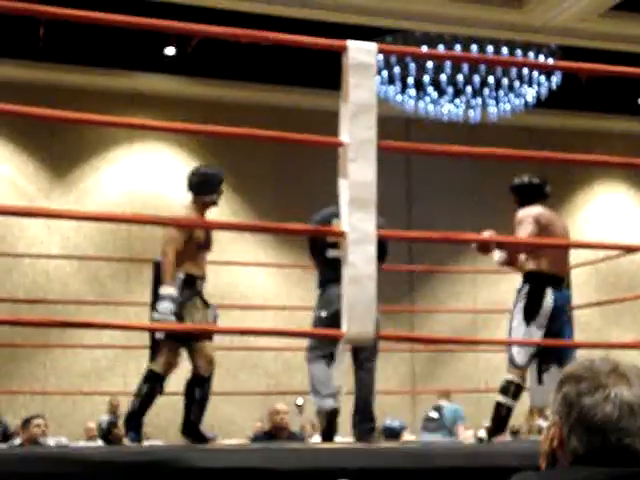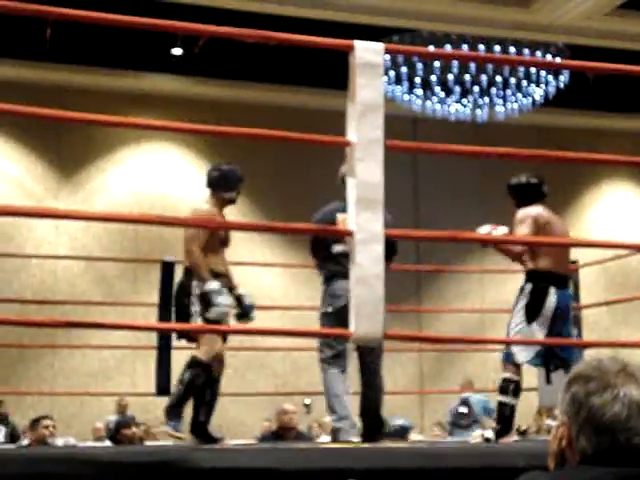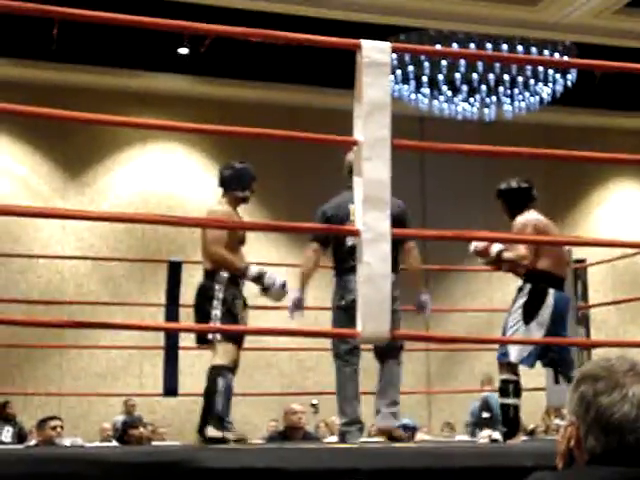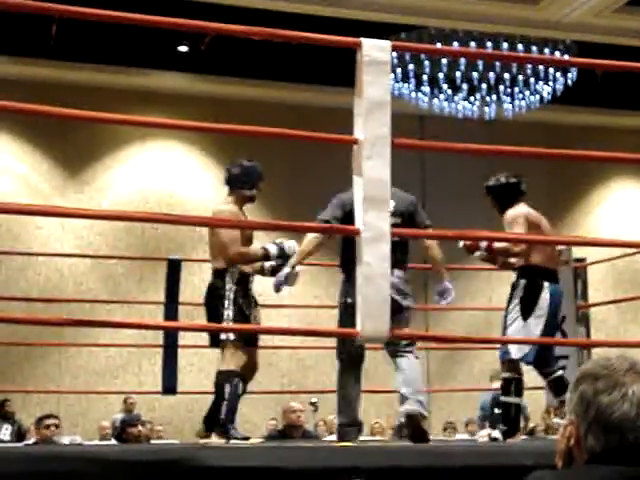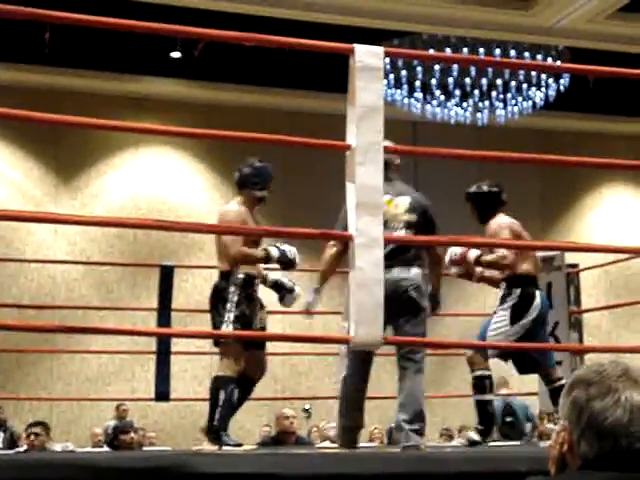
dt=0.2s
person 1, frame 1
left shoulder: (202, 221)
right shoulder: (187, 218)
right elbow: (169, 254)
left wrist: (206, 304)
right wrist: (167, 293)
left hip: (193, 296)
right hip: (177, 292)
left knee: (205, 362)
right knee: (166, 360)
left ankle: (191, 429)
right ankle: (132, 422)
person 1, frame 2
left shoulder: (219, 216)
right shoulder: (204, 213)
right elbow: (192, 251)
left wrist: (238, 294)
right wrist: (212, 287)
left hip: (215, 290)
right hip: (198, 288)
left knee: (216, 360)
right knee: (211, 348)
left ankle: (200, 427)
right ankle: (174, 407)
person 1, frame 3
left shoulder: (231, 215)
right shoulder: (221, 212)
right elbow: (216, 254)
left wrist: (261, 278)
right wrist: (253, 272)
left hip: (231, 292)
right hip: (219, 289)
left knee: (229, 358)
right knee: (226, 352)
left ankle: (209, 426)
right ankle: (218, 423)
person 1, frame 4
left shoulder: (237, 213)
right shoulder: (227, 211)
right elbow: (234, 254)
left wrist: (267, 266)
right wrist: (271, 251)
left hip: (240, 291)
right hip: (228, 290)
left knee: (249, 363)
right knee: (235, 357)
left ankle: (212, 422)
right ankle: (222, 427)
person 1, frame 5
left shoulder: (247, 214)
right shoulder: (233, 212)
right elbow: (234, 254)
left wrist: (271, 280)
right wrist: (273, 254)
left hip: (247, 294)
right hip: (233, 292)
left knee: (255, 366)
right knee: (231, 361)
left ankle: (217, 425)
right ankle: (216, 434)
person 2, frame 1
left shoulder: (320, 219)
right shoulder: (375, 223)
left hip: (331, 294)
left knee: (318, 356)
right knee: (365, 366)
left ankle: (327, 403)
right ankle: (364, 431)
person 2, frame 2
left shoulder: (323, 217)
left elbow: (318, 260)
right elbow: (388, 259)
left hip: (336, 292)
left knee: (333, 361)
right knee: (371, 364)
left ankle: (343, 428)
right ankle: (372, 430)
person 2, frame 3
left shoulder: (333, 207)
right shoulder: (395, 206)
left elbow: (314, 250)
right elbow: (409, 249)
left wrist: (300, 290)
right wrist: (421, 291)
left hip: (348, 285)
left knee: (347, 359)
right knee: (390, 355)
left ankle: (351, 430)
right ankle: (387, 417)
person 2, frame 4
left shoulder: (345, 200)
right shoulder: (406, 200)
left elbow: (319, 232)
right elbow: (429, 239)
left wrist: (291, 265)
right wrist: (444, 279)
left hip: (357, 284)
right hip: (394, 280)
left knee: (350, 360)
right knee: (404, 349)
left ankle: (348, 430)
right ankle: (414, 405)
person 2, frame 5
right shoulder: (418, 201)
left elbow: (336, 247)
right elbow: (433, 252)
left wrist: (317, 289)
right wrist: (436, 291)
right hip: (411, 281)
left knee: (358, 361)
right knee: (411, 359)
left ankle: (348, 435)
right ankle: (410, 434)
person 3, frame 1
left shoulder: (527, 214)
right shoulder: (558, 221)
left elbow: (521, 246)
left wrist: (494, 243)
right wrist: (509, 258)
left hip: (537, 292)
right hip: (559, 293)
left knee: (517, 363)
right knee: (566, 362)
left ankle: (496, 428)
person 3, frame 2
left shoulder: (527, 214)
right shoulder: (557, 221)
left elbow: (518, 248)
left wrist: (495, 237)
right wrist: (520, 255)
left hip: (539, 290)
right hip: (561, 292)
left knee: (513, 360)
right knee: (572, 364)
left ankle: (503, 427)
person 3, frame 3
left shoulder: (525, 221)
right shoulder: (547, 224)
left elbow: (523, 259)
left wrist: (494, 252)
right wrist: (503, 262)
left hip: (538, 293)
right hip: (558, 295)
left knee: (508, 360)
right knee: (565, 365)
left ankle: (509, 428)
person 3, frame 4
left shoulder: (515, 214)
right shoulder: (537, 218)
left elbow: (517, 248)
left wrist: (485, 245)
right wrist: (496, 257)
left hip: (532, 288)
right hip: (550, 289)
left knee: (510, 358)
right knee: (545, 361)
left ankle: (509, 427)
person 3, frame 5
left shoulder: (497, 224)
right shoulder: (509, 226)
left elbow: (505, 260)
left wrist: (471, 256)
right wrist: (472, 272)
left hip: (521, 297)
right hip: (533, 297)
left knee: (477, 355)
right knee: (545, 367)
left ankle: (485, 427)
